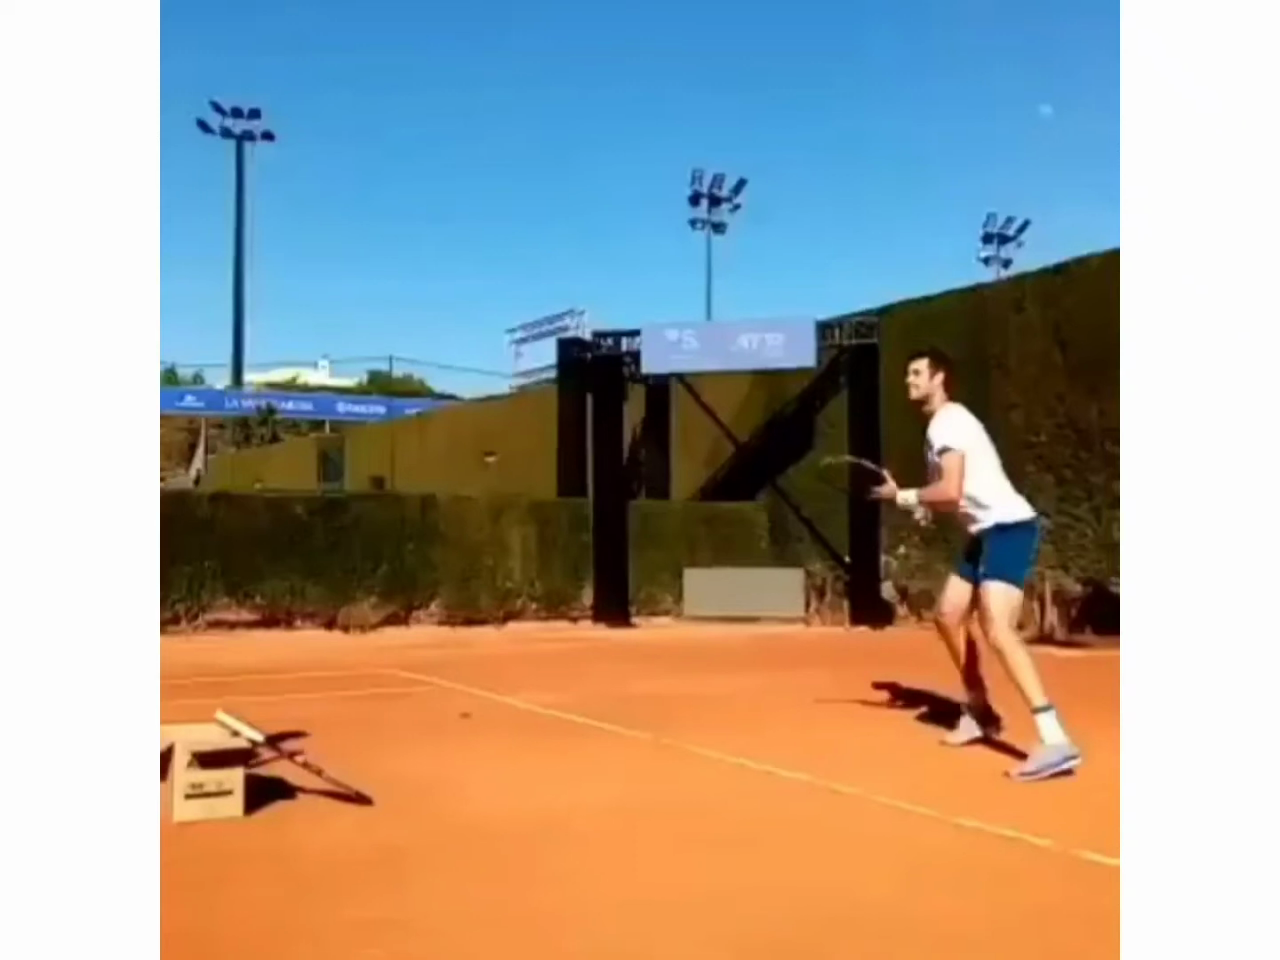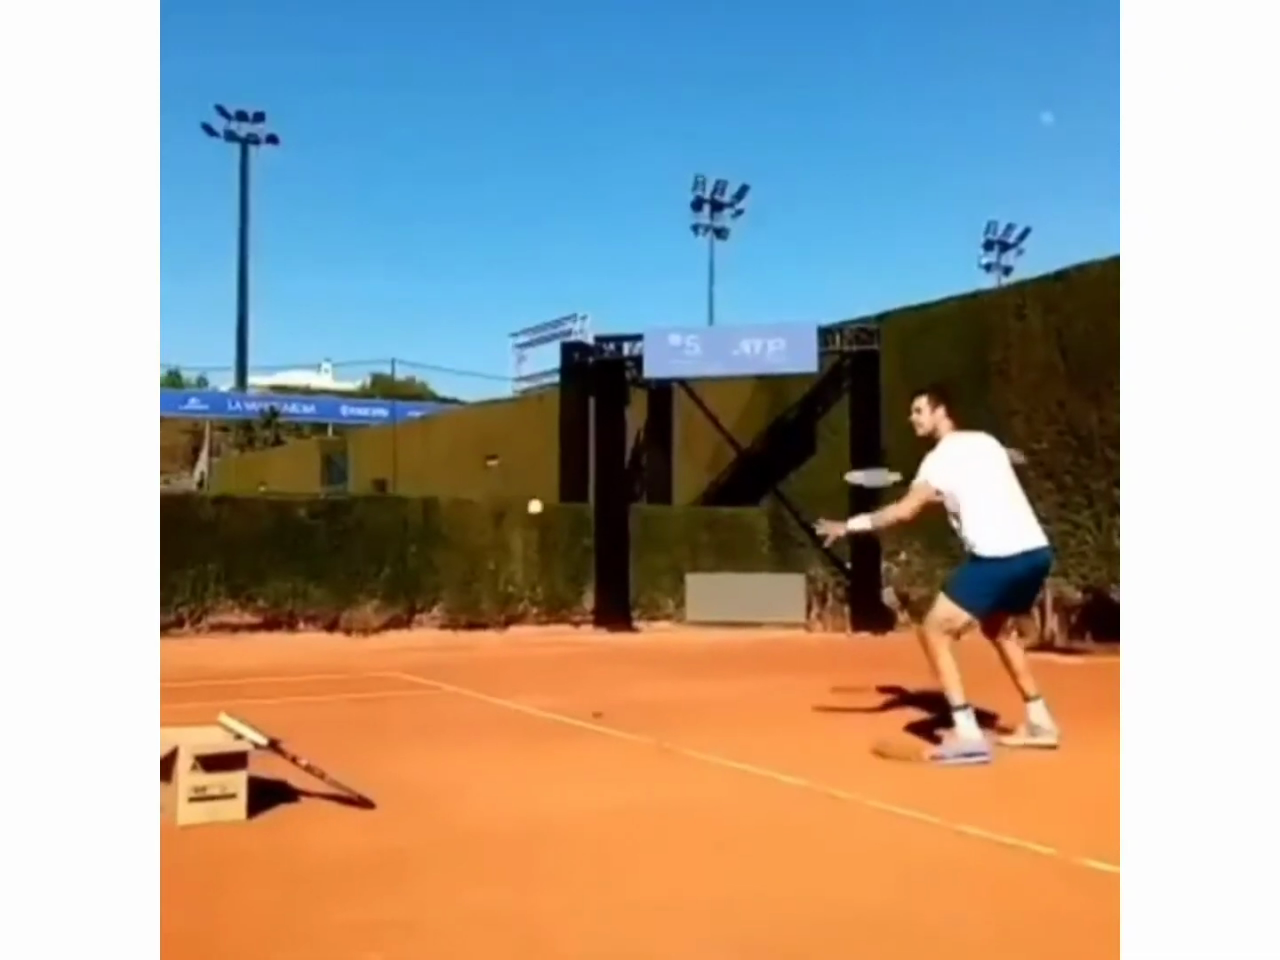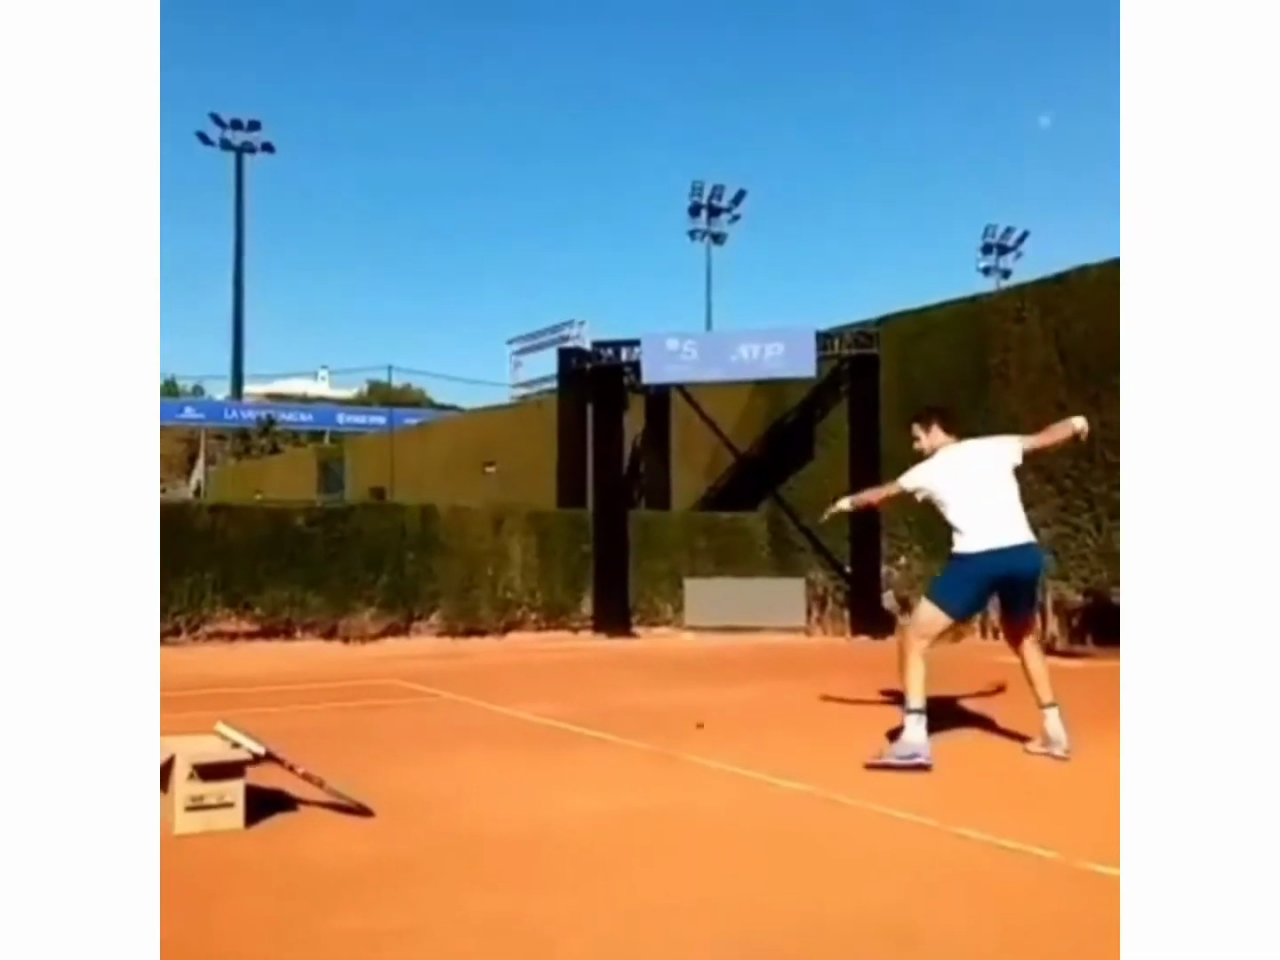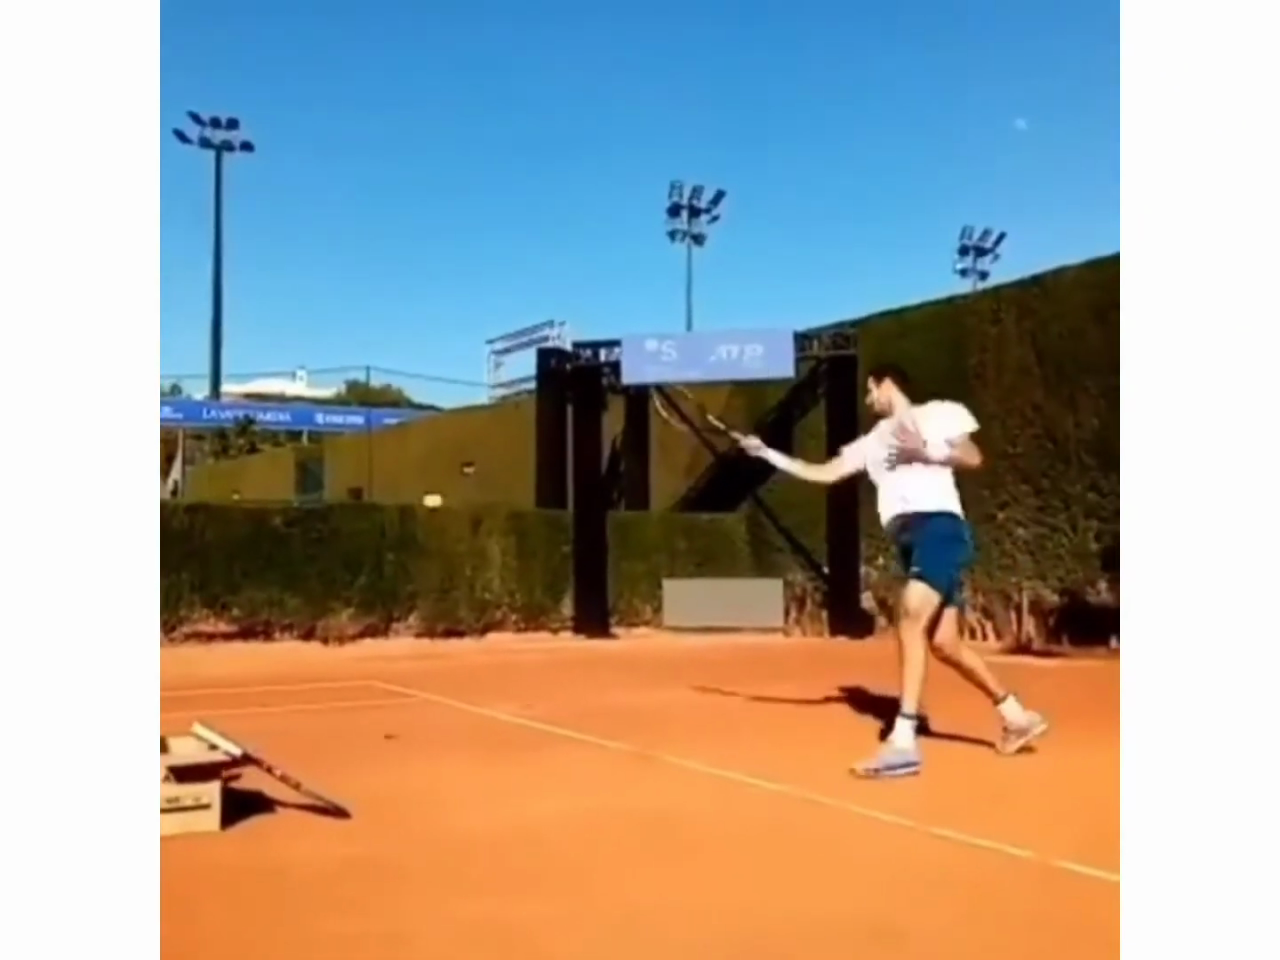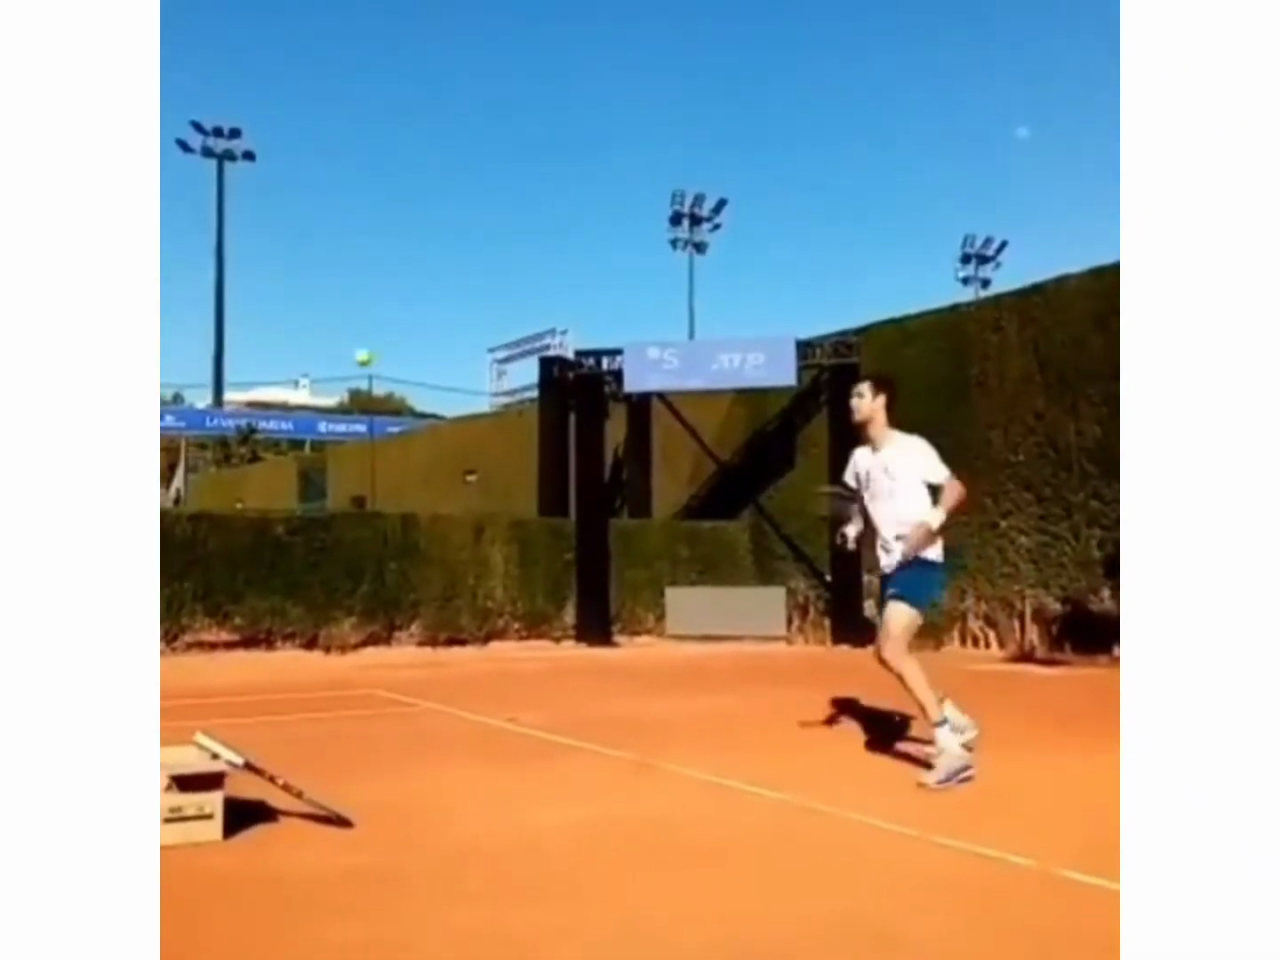
dt=1s
person 1, frame 1
left shoulder: (948, 421)
right shoulder: (941, 425)
left elbow: (950, 490)
left wrist: (903, 496)
right wrist: (925, 506)
left hip: (1009, 528)
right hip: (987, 531)
left knee: (998, 630)
right knee: (948, 616)
left ankle: (1056, 742)
right ankle: (980, 710)
person 1, frame 2
left shoulder: (940, 458)
right shoulder: (985, 442)
left elbow: (905, 510)
left wrist: (847, 526)
left hip: (997, 558)
right hip: (1038, 551)
left knee: (934, 634)
right knee: (1000, 630)
left ankle: (968, 736)
right ankle: (1039, 722)
person 1, frame 3
left shoulder: (929, 470)
right shoulder: (995, 447)
left elbow: (878, 494)
right elbow: (1045, 437)
left wrist: (844, 503)
right wrist: (1076, 424)
left hip: (978, 559)
right hip: (1026, 554)
left knee: (913, 639)
right knee: (1021, 636)
left ankle: (913, 739)
right ankle: (1054, 731)
person 1, frame 4
left shoulder: (936, 413)
right shoulder: (872, 441)
left elbow: (972, 457)
right elbow: (823, 473)
left wrist: (925, 447)
right wrist: (768, 454)
left hip: (939, 527)
right hip: (911, 538)
left knee: (910, 625)
right knee: (944, 642)
left ankle: (902, 745)
right ankle: (1017, 717)
person 1, frame 5
left shoulder: (911, 448)
right shoulder: (858, 459)
left elbow: (956, 489)
left wrist: (931, 525)
right wrist: (852, 528)
left hip: (919, 563)
right hip: (892, 566)
left knee: (892, 648)
right knee: (891, 650)
left ankle: (952, 750)
right ankle: (955, 720)
